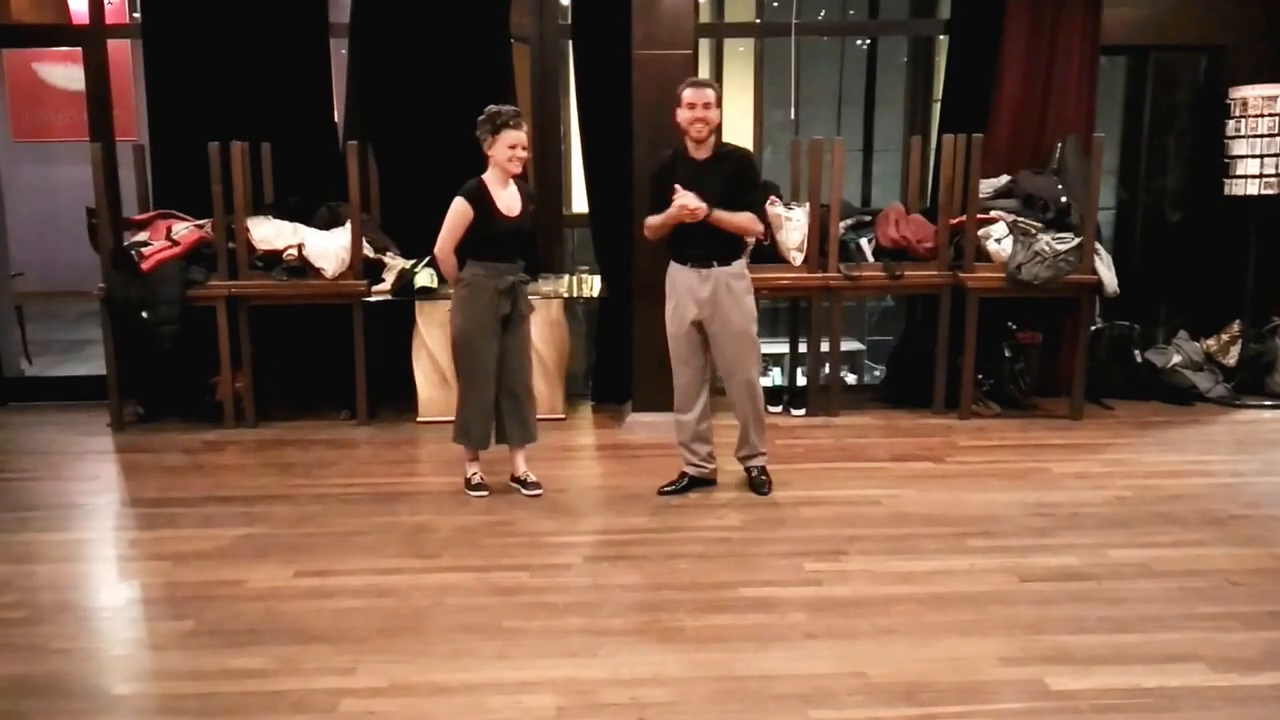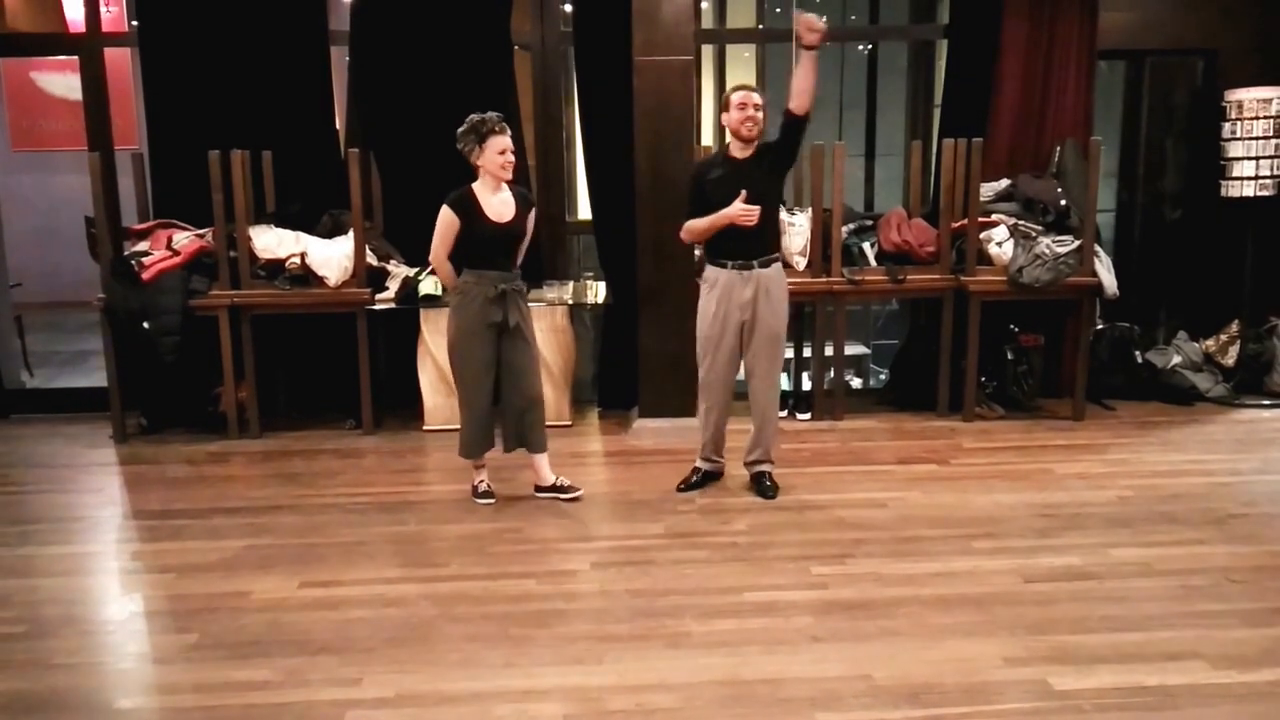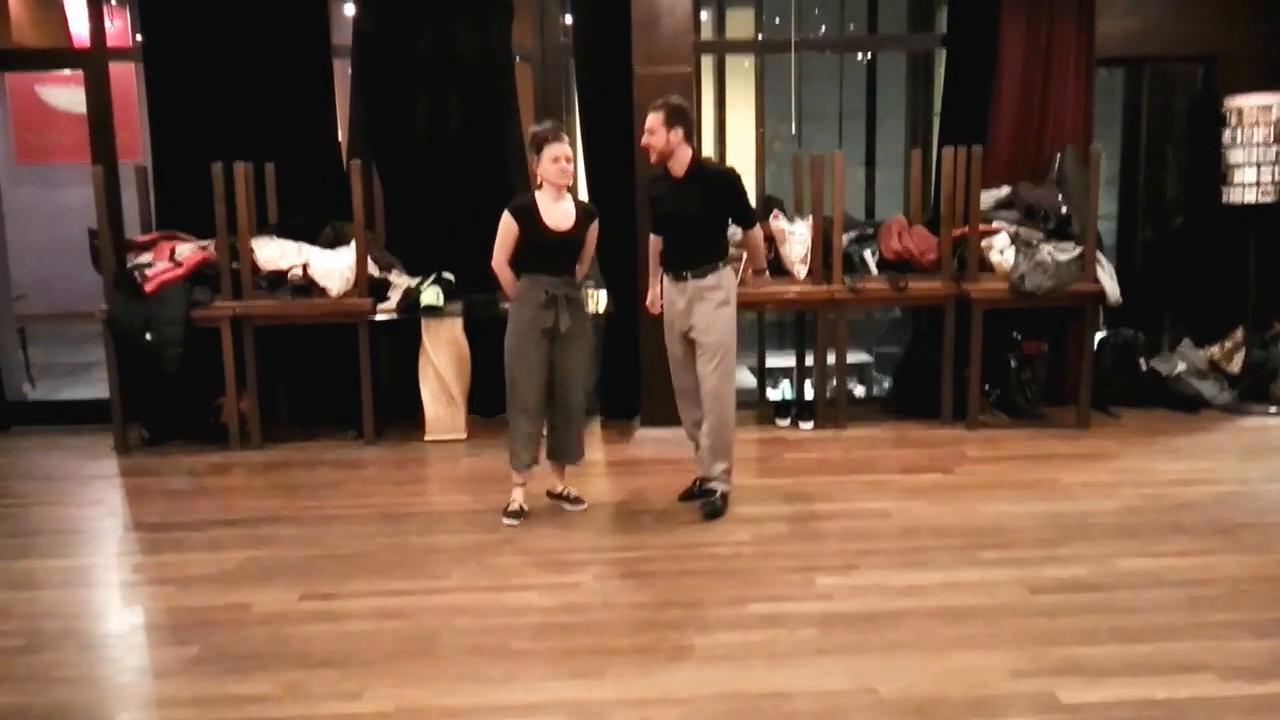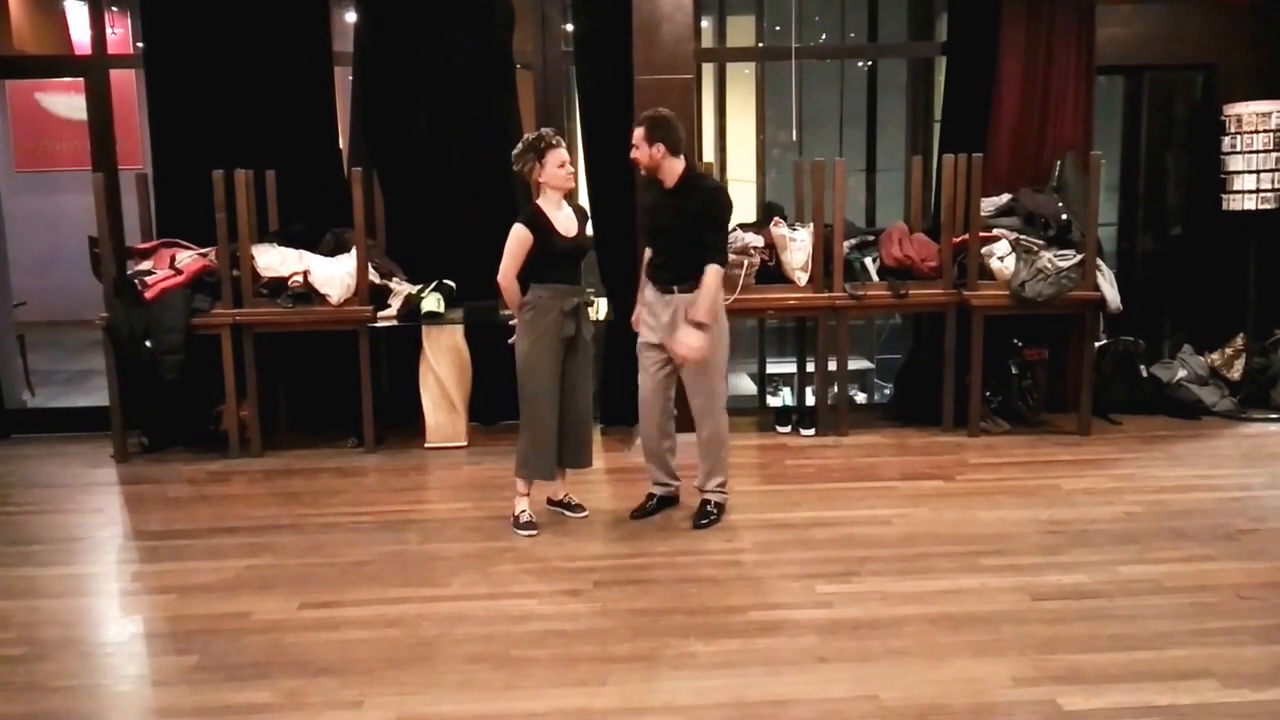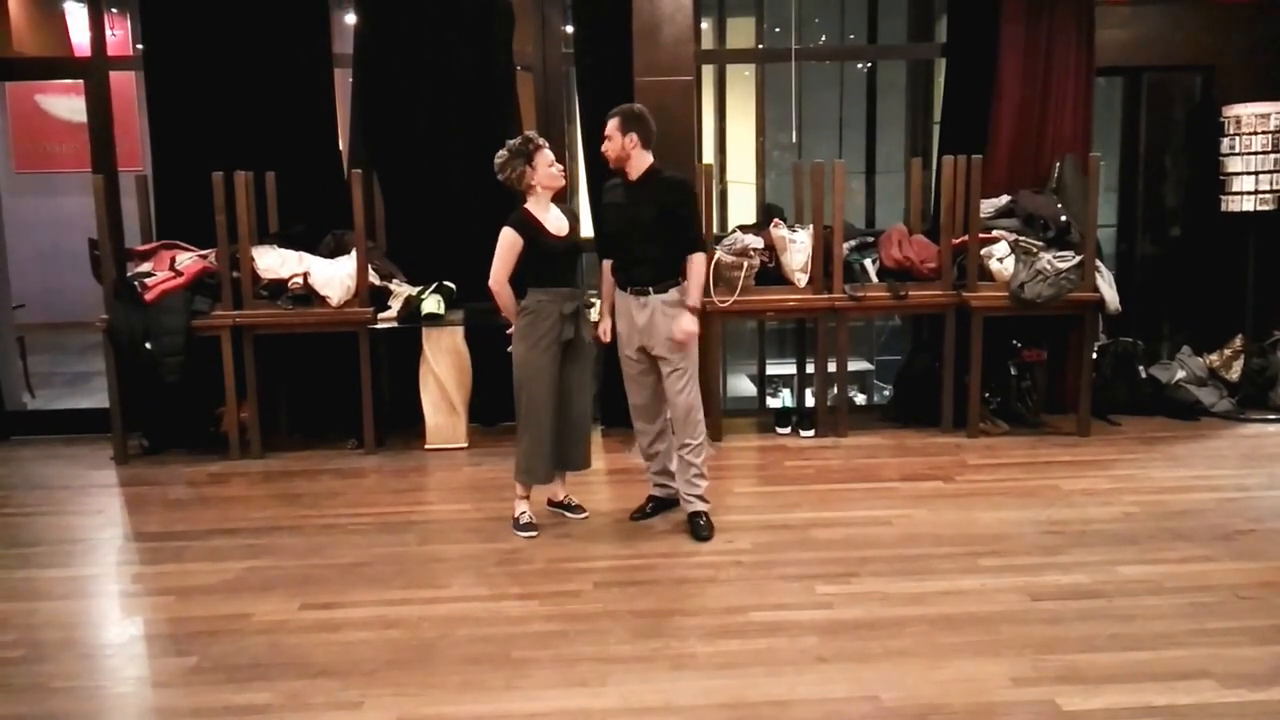
dt=1s
person 1, frame 1
left shoulder: (739, 161)
right shoulder: (666, 166)
left elbow: (755, 226)
right elbow: (650, 231)
left wrist: (706, 211)
right wrist: (674, 215)
left hip: (729, 276)
right hip: (682, 278)
left knee: (742, 373)
right knee: (687, 379)
left ankle: (754, 457)
right ankle: (697, 466)
person 1, frame 2
left shoulder: (775, 158)
right shoulder: (706, 170)
left elbow: (800, 108)
right elbow: (687, 232)
left wrist: (807, 50)
right wrist: (725, 216)
left hip: (767, 279)
right hip: (720, 279)
left knee: (765, 380)
right knee: (713, 378)
left ankle: (760, 463)
right ankle: (709, 461)
person 1, frame 3
left shoulder: (719, 178)
right shoulder: (656, 183)
left elbow: (750, 226)
left wrist: (760, 271)
right wrist: (654, 286)
left hip: (712, 287)
right hip: (673, 288)
left knee: (716, 387)
right knee: (686, 388)
left ankle: (718, 480)
right ankle: (706, 469)
person 1, frame 4
left shoulder: (709, 194)
right shoulder: (649, 190)
left elbow: (715, 264)
left wrist: (698, 325)
right wrist: (641, 301)
left hip: (695, 303)
right hip: (655, 302)
left knee: (707, 405)
right knee: (651, 403)
left ankle: (713, 492)
right ankle: (663, 487)
person 1, frame 5
left shoulder: (675, 188)
right shoulder: (611, 192)
left elbow: (696, 252)
left wrist: (690, 309)
right wrist: (605, 313)
left hip: (667, 303)
right hip: (627, 306)
left knee: (684, 406)
right knee: (643, 407)
left ankle: (695, 501)
right ankle: (663, 488)
person 2, frame 1
left shoulder: (524, 193)
right shoulder: (473, 193)
right elbow: (443, 250)
right wrist: (464, 287)
left hip: (515, 292)
right hip: (478, 293)
left knee: (518, 378)
right knee: (478, 379)
left ankle: (518, 465)
right ankle: (471, 463)
person 2, frame 2
left shoulder: (523, 201)
right shoulder: (460, 203)
right elbow: (438, 258)
right wrist: (466, 293)
left hip: (513, 299)
right hip: (474, 304)
left knee: (527, 387)
right knee: (476, 390)
left ankle: (543, 475)
right ankle: (479, 473)
person 2, frame 3
left shoulder: (586, 213)
right shoulder: (520, 209)
right elbow: (500, 263)
right wrist: (527, 296)
left hip: (571, 308)
right hip: (530, 309)
left knee: (570, 396)
right knee: (526, 399)
left ankle: (558, 482)
right ankle: (517, 490)
person 2, frame 4
left shoulder: (579, 214)
right shoulder: (530, 220)
right elbow: (506, 277)
right wrist: (524, 316)
left hip: (576, 315)
right hip: (543, 317)
left knee: (575, 404)
right knee: (539, 407)
left ankle: (558, 490)
right ankle: (522, 500)
person 2, frame 5
left shoulder: (568, 216)
right shoulder: (520, 223)
right elbow: (497, 282)
left wrist: (574, 309)
right wrist: (520, 321)
left hip: (574, 318)
right hip: (540, 320)
left knee: (573, 406)
right knee: (536, 410)
left ankle: (558, 491)
right ankle: (522, 501)
